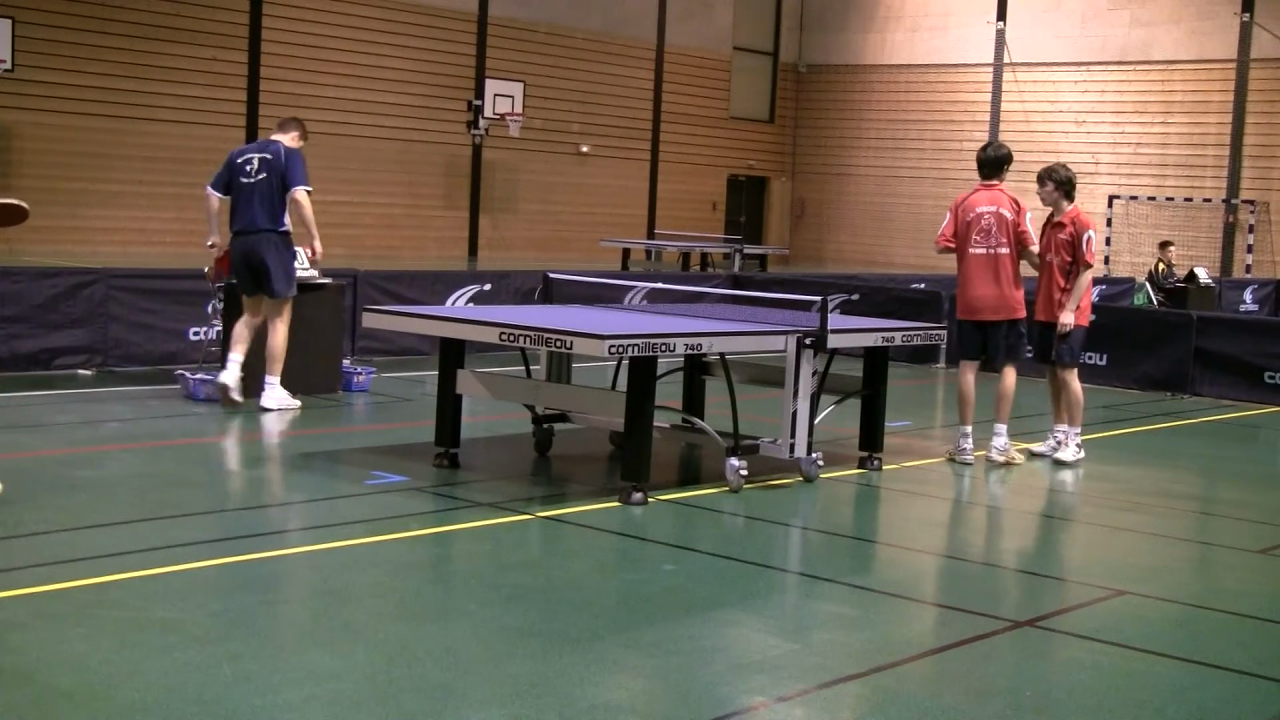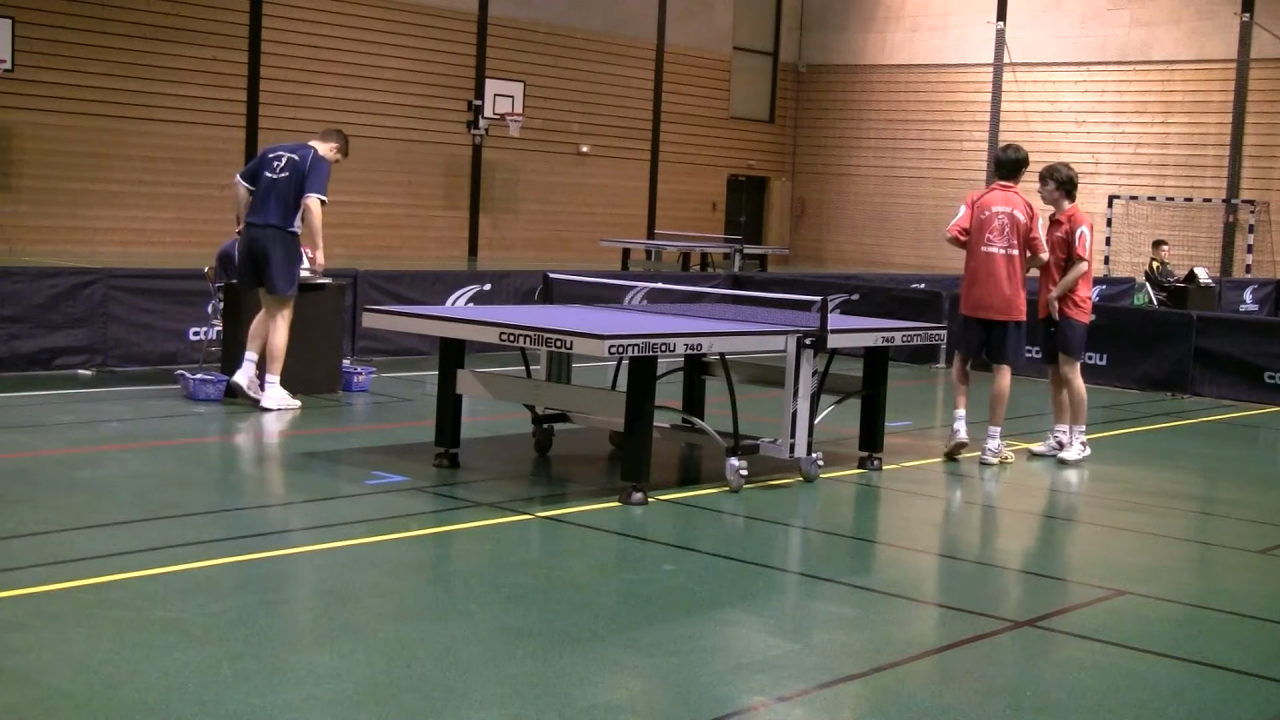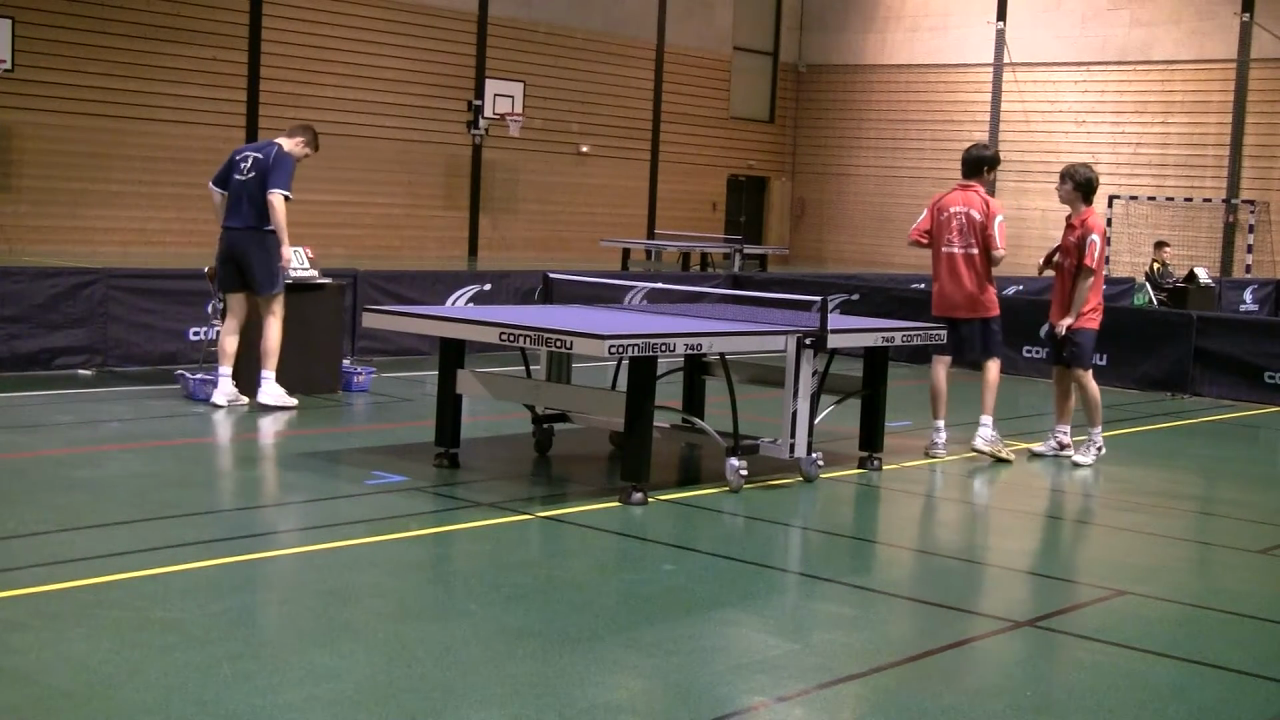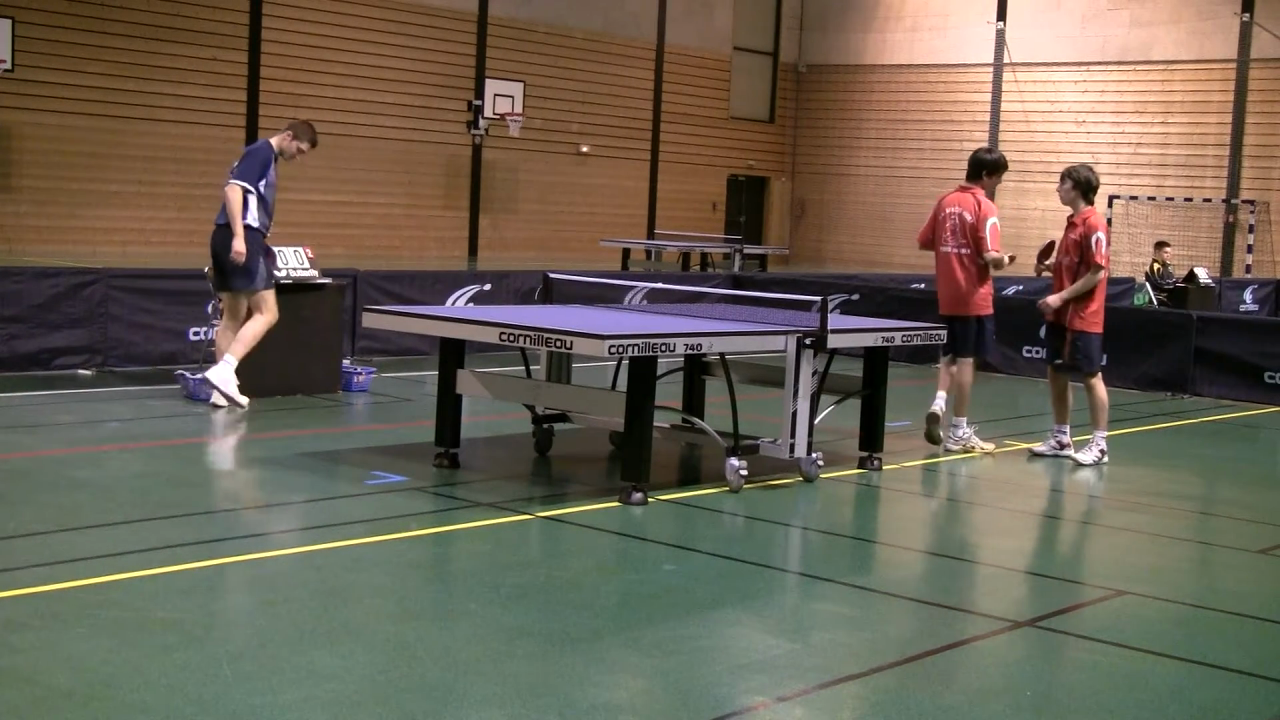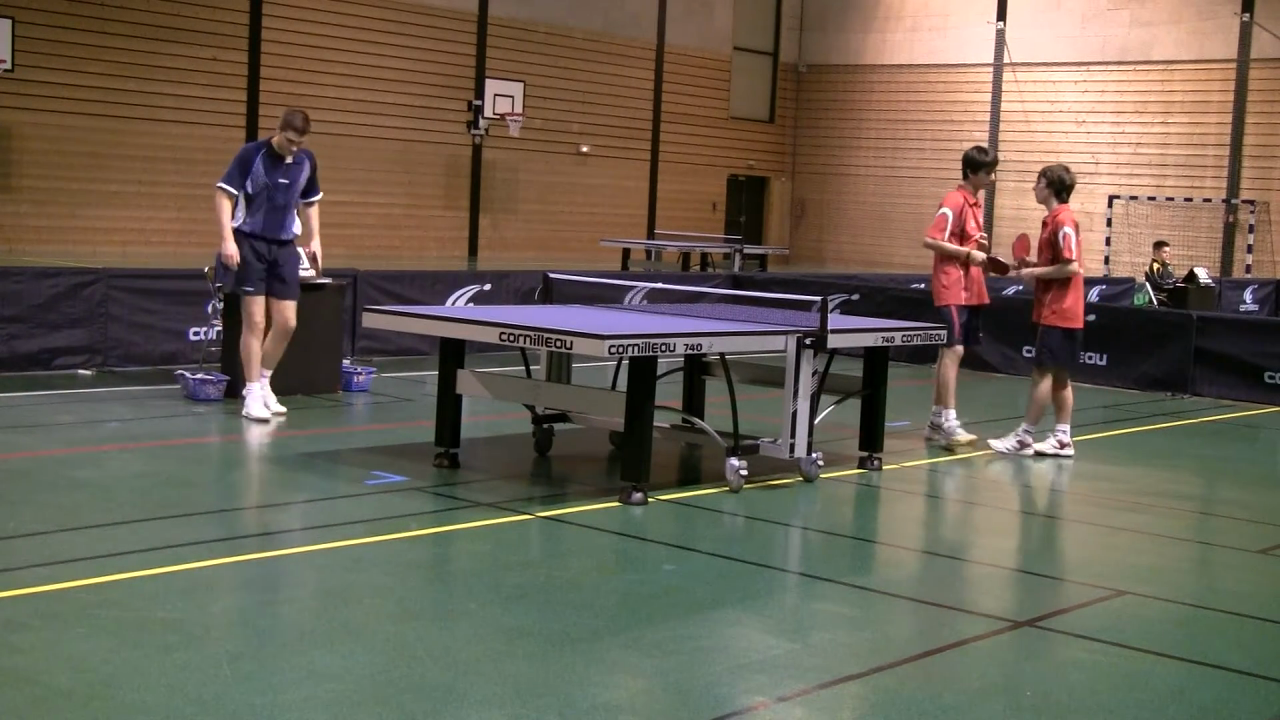
dt=0.7s
person 1, frame 1
left shoulder: (962, 204)
right shoulder: (1014, 204)
left elbow: (943, 245)
right elbow: (1031, 249)
right wrist: (1015, 253)
left hip: (970, 301)
right hip: (1006, 302)
left knee: (968, 367)
right knee: (1007, 367)
left ankle: (965, 443)
right ankle: (999, 442)
person 1, frame 2
left shoulder: (976, 200)
right shoulder: (1027, 208)
left elbow: (952, 235)
right elbow: (1041, 257)
left wrist: (975, 245)
left hip: (975, 299)
right hip: (1009, 303)
left knee: (961, 360)
right knee: (1002, 369)
left ankle: (960, 426)
right ankle: (992, 444)
person 1, frame 3
left shoulder: (940, 202)
right shoulder: (989, 205)
left elbow: (916, 239)
right elbow: (997, 253)
right wrist: (993, 261)
left hip: (944, 299)
right hip: (979, 300)
left knee: (941, 362)
right knee: (992, 360)
left ankle: (939, 437)
right ankle: (985, 431)
person 1, frame 4
left shoulder: (944, 202)
right shoulder: (985, 208)
left elbow: (924, 243)
right elbow: (989, 256)
right wrist: (1003, 261)
left hip: (947, 296)
right hip: (974, 296)
left knee: (951, 356)
right knee: (966, 360)
left ankle: (938, 403)
right ankle: (959, 433)
person 1, frame 5
left shoulder: (976, 204)
right shoulder: (954, 201)
right elbow: (930, 241)
left wrist: (982, 246)
right wrist: (968, 254)
left hip: (971, 291)
right hip: (951, 289)
left knee: (953, 353)
right knee: (954, 350)
left ankle: (939, 420)
right ankle: (948, 421)
person 2, frame 1
left shoulder: (1082, 223)
right shoulder: (1049, 223)
left elbow: (1087, 271)
left wrist: (1070, 310)
left hip: (1070, 314)
right hip: (1045, 311)
left knee: (1067, 372)
right knee: (1053, 374)
left ankle: (1075, 442)
right ankle: (1058, 436)
person 2, frame 2
left shoulder: (1079, 221)
right shoulder: (1054, 221)
left elbow: (1081, 265)
left wrist: (1054, 294)
left hip: (1071, 307)
right hip: (1051, 307)
left knee: (1070, 370)
right knee: (1054, 373)
left ankle: (1079, 439)
right ankle: (1059, 436)
person 2, frame 3
left shoulder: (1092, 227)
right shoulder: (1071, 222)
left elbow: (1088, 276)
left wrist: (1073, 315)
right wrist: (1051, 264)
left hip: (1082, 316)
right hip: (1061, 314)
left knee: (1081, 374)
right knee: (1061, 376)
left ankle: (1095, 441)
right ankle: (1061, 438)
person 2, frame 4
left shoulder: (1094, 225)
right shoulder: (1072, 222)
left elbow: (1097, 273)
left wrist: (1061, 298)
right wrist: (1050, 267)
left hip: (1083, 318)
right hip: (1060, 316)
left knee: (1091, 378)
right knee: (1056, 375)
left ankle: (1099, 444)
right ankle: (1060, 438)
person 2, frame 5
left shoulder: (1062, 221)
right shoulder: (1056, 220)
left elbow: (1069, 267)
left wrist: (1032, 273)
right wrist: (1033, 266)
left hip: (1057, 313)
right hip: (1061, 312)
left knee: (1042, 373)
right knee: (1059, 375)
left ankle: (1023, 437)
right ankle: (1062, 439)
person 3, frame 1
left shoulder: (239, 154)
right shoulder: (289, 154)
left elbow: (212, 195)
right elbow: (299, 197)
left wrist: (215, 236)
right wrist: (315, 238)
left hip: (241, 242)
right hip: (273, 241)
left knee: (251, 314)
right knee: (279, 317)
left ankle: (232, 371)
right ankle: (272, 390)
person 3, frame 2
left shoulder: (272, 151)
right shoulder: (318, 161)
left elbow: (240, 183)
right elbow: (311, 204)
left wrist: (243, 223)
right wrist: (318, 249)
left hip: (252, 236)
right hip: (280, 239)
left knee: (268, 310)
right knee: (280, 316)
left ankle: (247, 371)
right ankle: (272, 390)
person 3, frame 3
left shoulder: (242, 152)
right shoulder: (283, 158)
left elbow: (215, 189)
right elbow: (275, 200)
right wrist: (285, 244)
left hip: (230, 239)
right hip: (259, 239)
left knee: (234, 317)
right knee: (273, 315)
left ankle: (225, 386)
right ankle: (269, 387)
person 3, frame 4
left shoulder: (261, 155)
right shoulder: (261, 153)
left elbow: (236, 193)
right elbow: (232, 189)
right wrist: (239, 237)
left hip: (225, 238)
right hip: (243, 241)
left knee: (232, 315)
right knee: (267, 313)
left ankle: (221, 386)
right ankle: (223, 371)
person 3, frame 5
left shoulder: (307, 161)
right shoulder: (251, 155)
left elbow: (310, 202)
right elbow: (223, 195)
left wrist: (314, 237)
right wrist: (226, 239)
left hip: (284, 247)
right hip: (250, 244)
left knee: (287, 324)
right knee: (255, 322)
left ankle: (261, 385)
right ankle: (253, 394)
